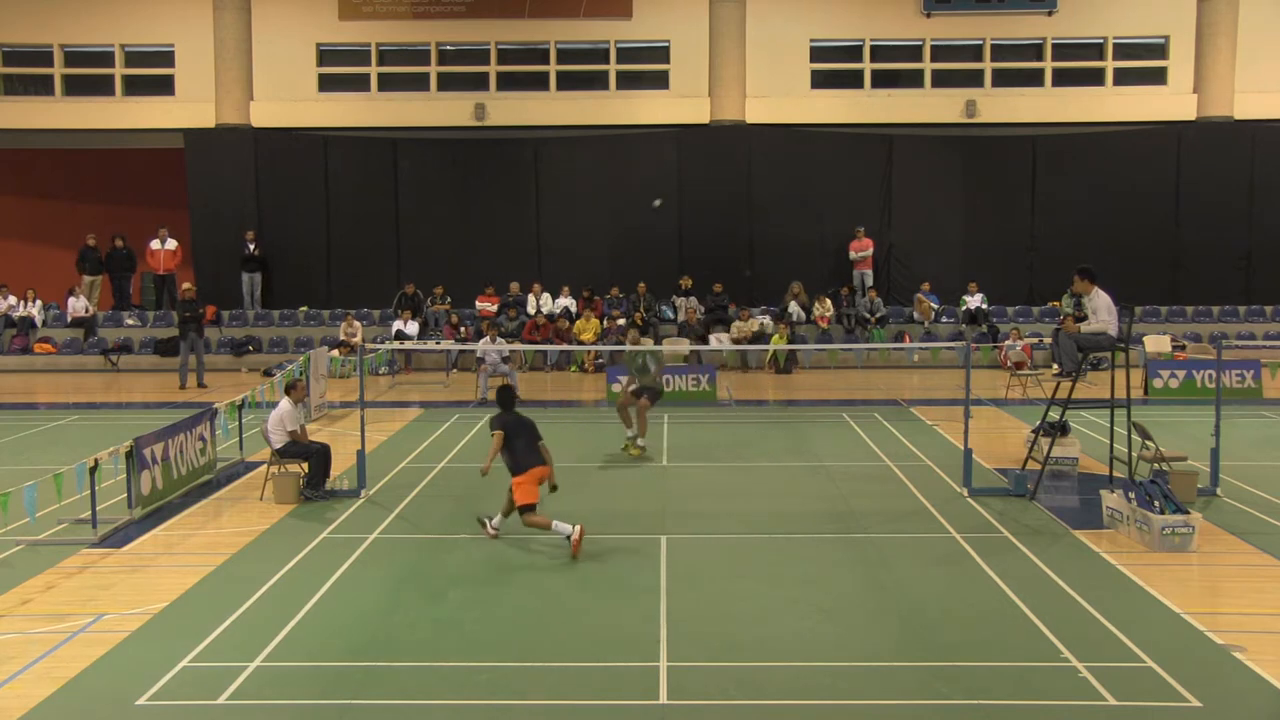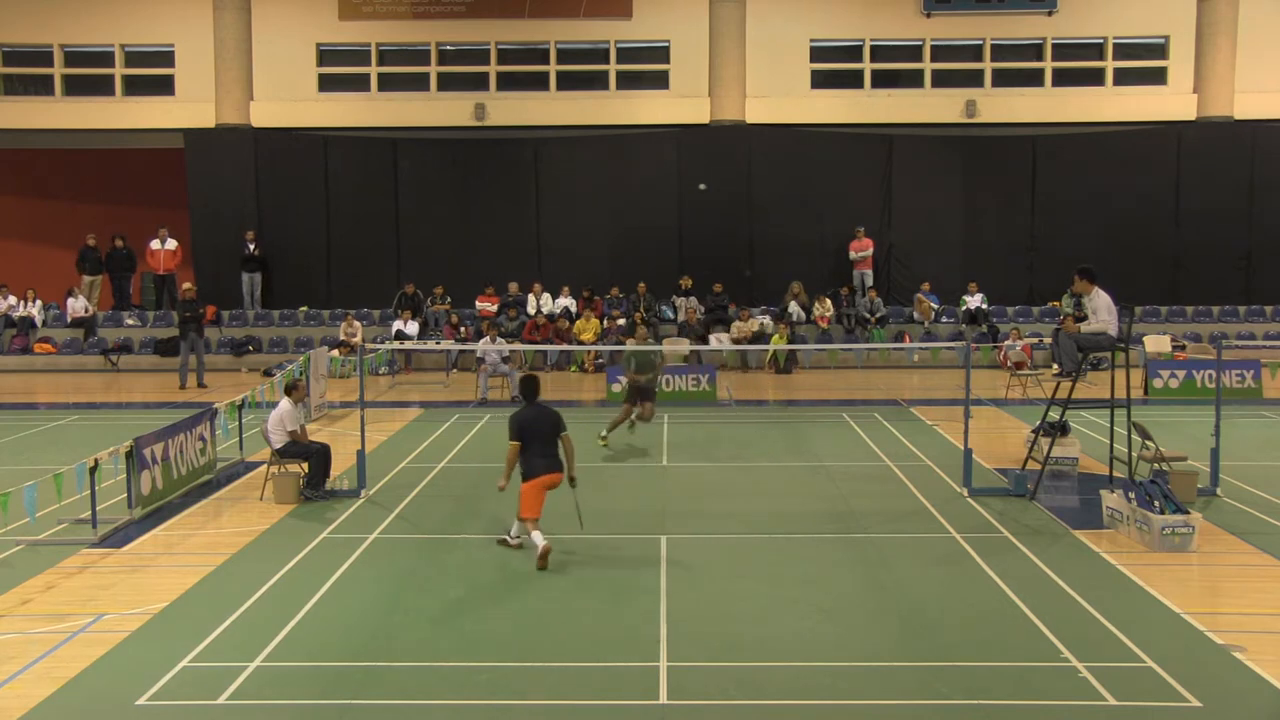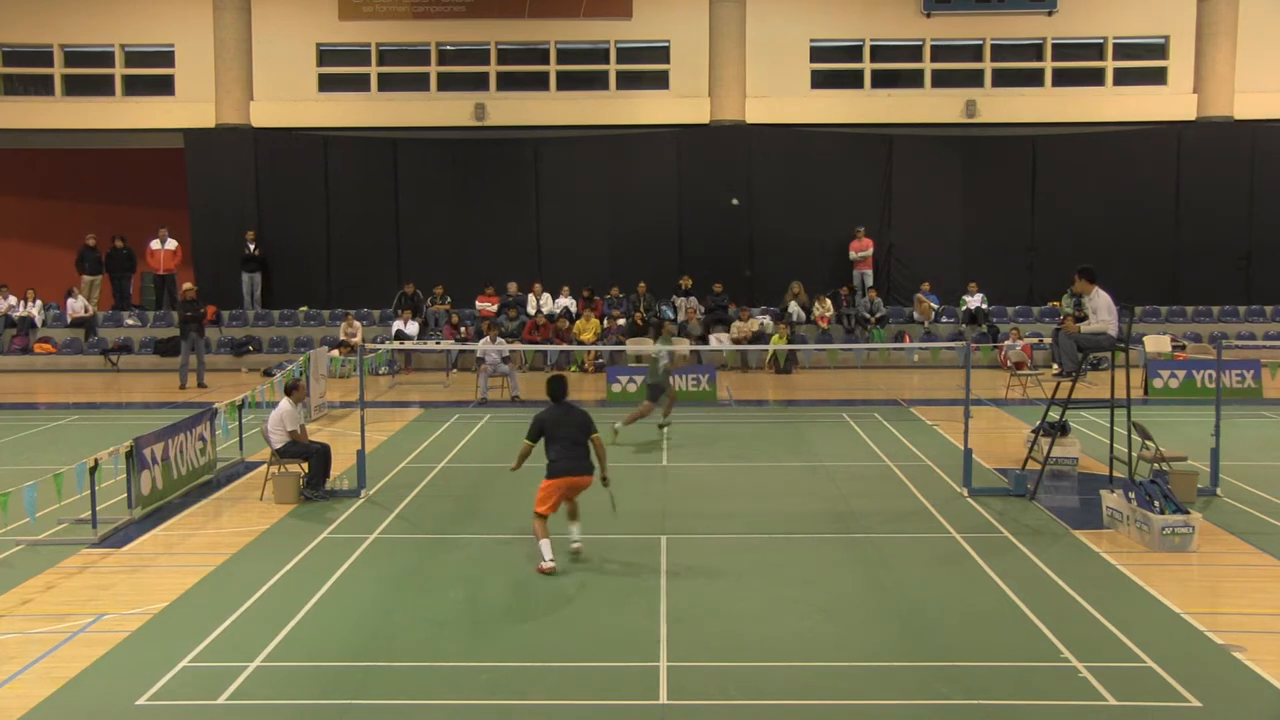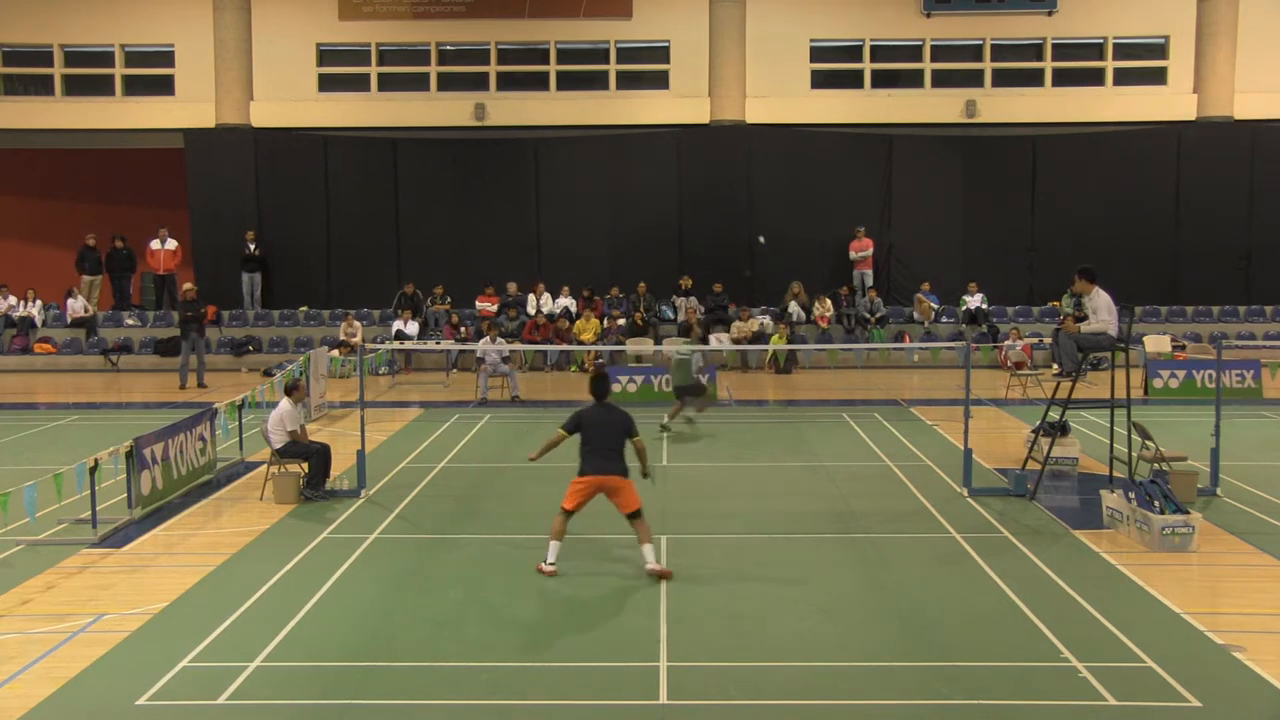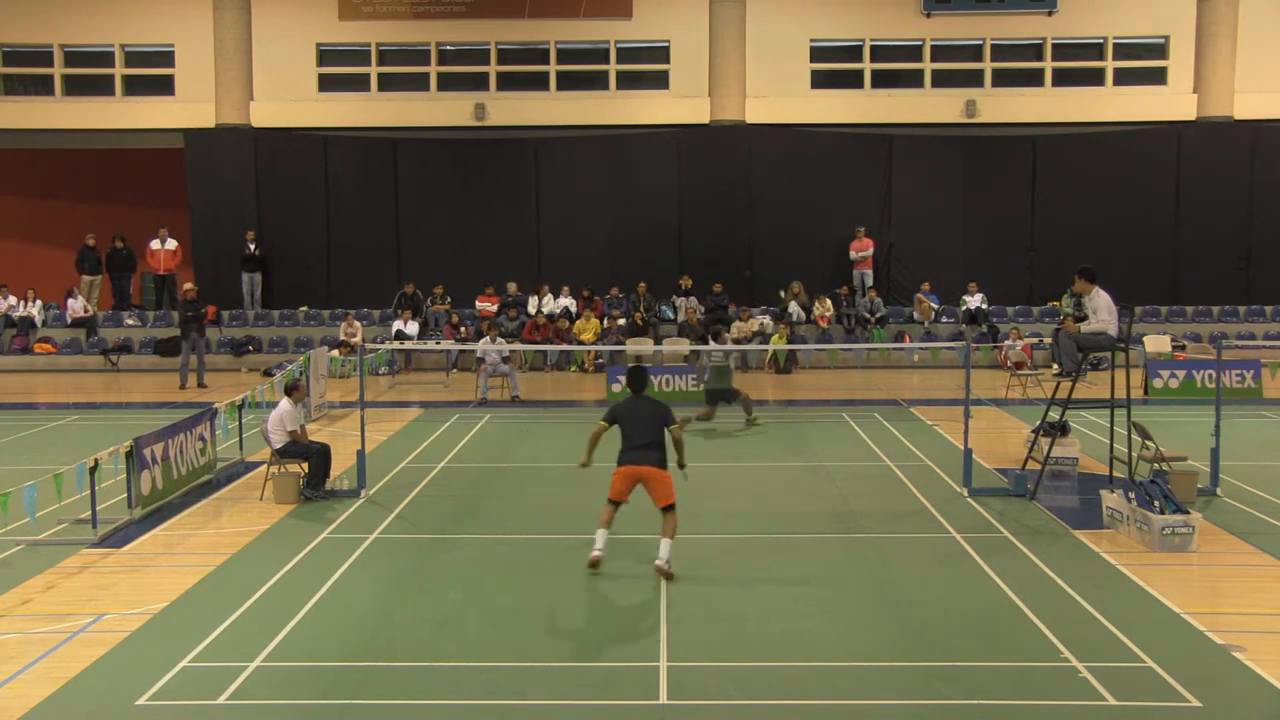
dt=0.2s
person 1, frame 1
left shoulder: (497, 420)
right shoulder: (527, 421)
left elbow: (498, 438)
right elbow: (544, 449)
left wrist: (488, 461)
right wrist: (551, 478)
left hip: (525, 471)
right hip: (542, 467)
left knee: (528, 518)
right knee: (513, 492)
left ankle: (571, 530)
right ankle: (494, 525)
person 1, frame 2
left shoulder: (517, 418)
right shoulder: (553, 414)
left elbow: (514, 451)
right elbow: (567, 442)
left wrist: (505, 479)
right wrist: (571, 471)
left hip: (535, 473)
right hip: (557, 471)
left knee: (528, 520)
right knee: (526, 502)
left ankle: (541, 544)
right ankle: (514, 537)
person 1, frame 3
left shoulder: (542, 417)
right shoulder: (582, 415)
left elbow: (527, 448)
right elbow: (598, 443)
left wrist: (517, 464)
right wrist: (604, 471)
left hip: (557, 474)
right hip: (584, 473)
left knee: (539, 517)
right knee: (570, 501)
left ankle: (548, 560)
right ankle: (576, 542)
person 1, frame 4
left shoulder: (582, 415)
right shoulder: (624, 416)
left elbow: (558, 438)
right elbow: (640, 446)
left wrist: (538, 454)
right wrist: (645, 467)
left hip: (589, 475)
right hip: (617, 475)
left knee: (563, 515)
right knee: (637, 519)
left ankle: (550, 563)
right ankle: (652, 564)
person 1, frame 5
left shoulder: (618, 407)
right shoulder: (661, 408)
left elbow: (596, 432)
right elbow: (677, 436)
left wrist: (587, 457)
right wrist: (681, 459)
left hip: (626, 465)
right hip: (655, 466)
left knee: (611, 506)
right knee: (669, 513)
left ankle: (598, 550)
right ankle: (662, 560)
